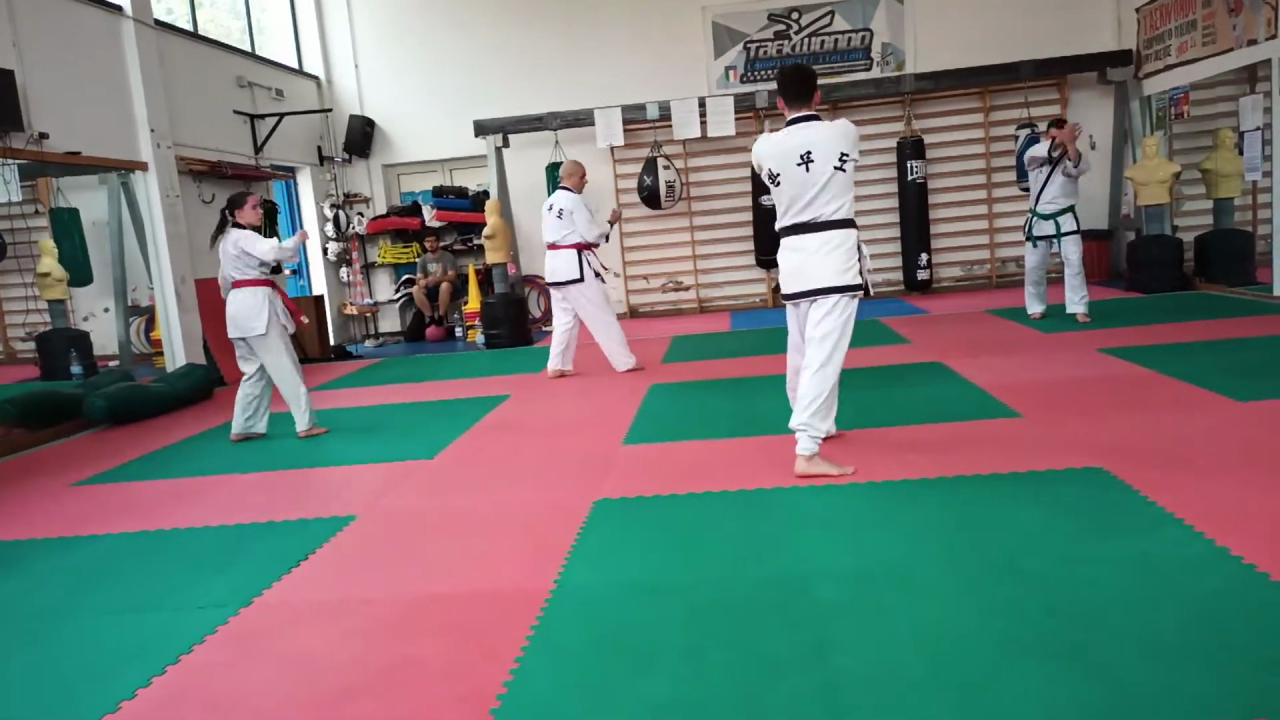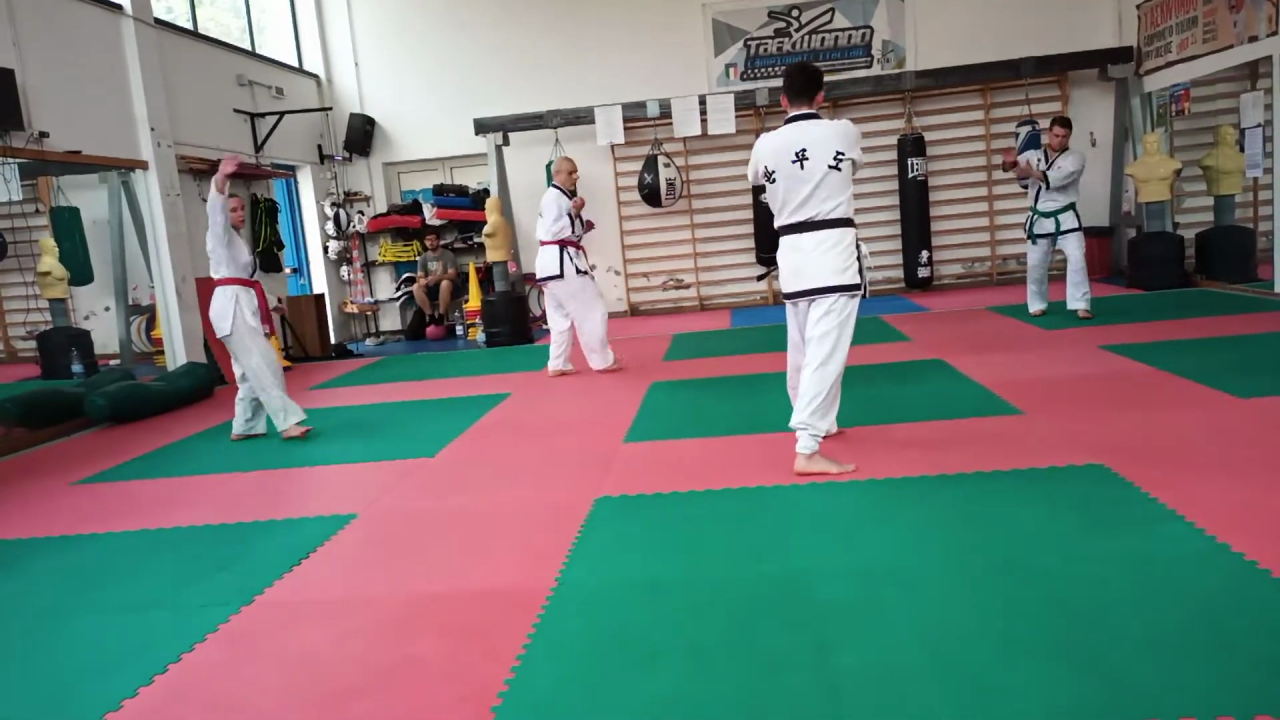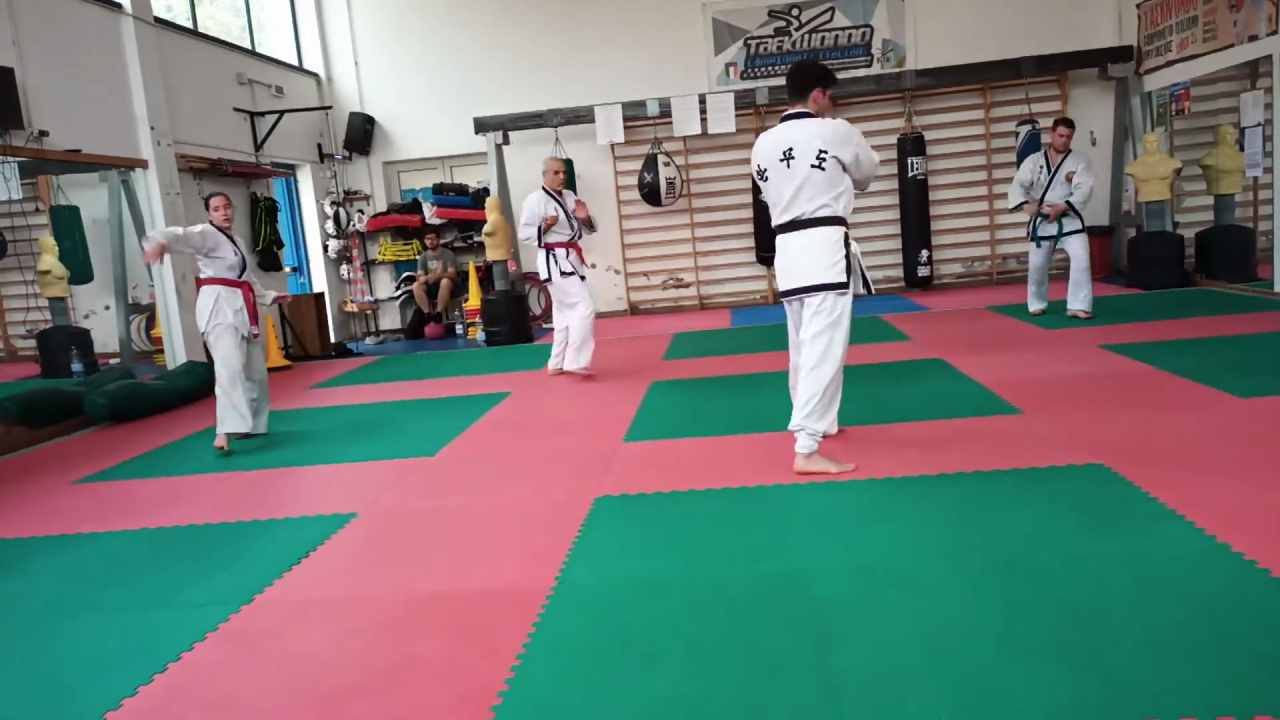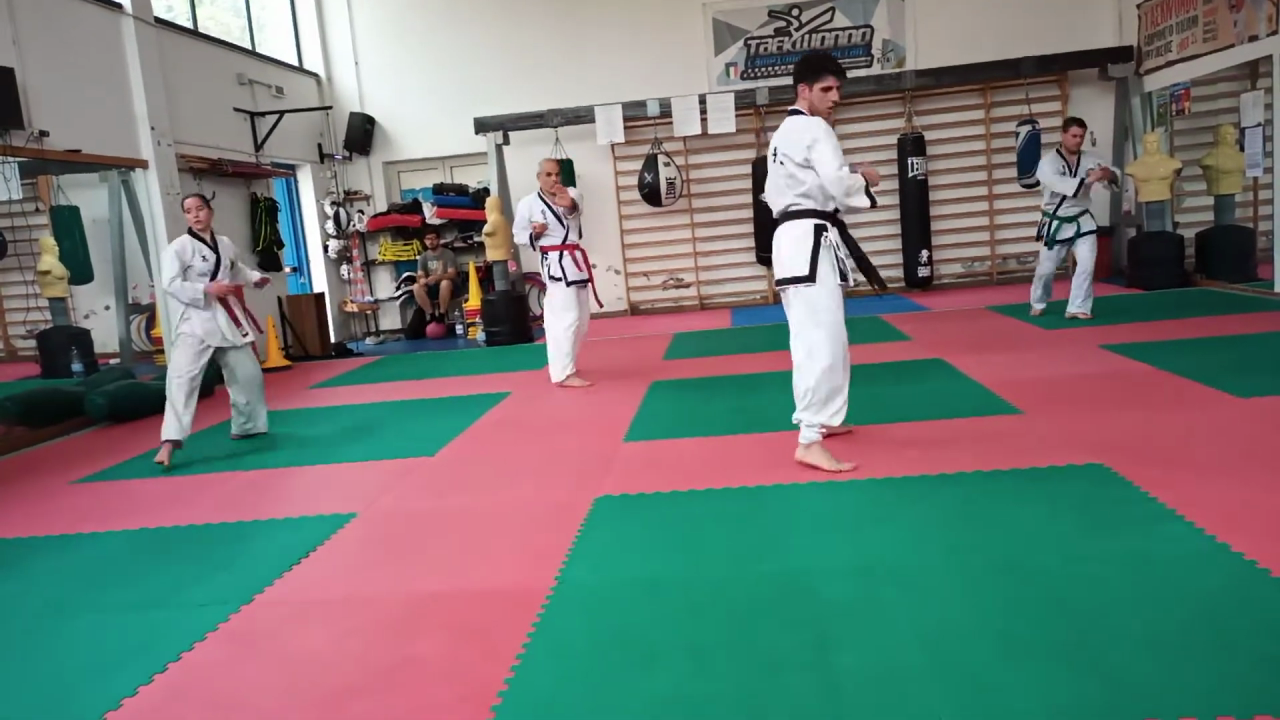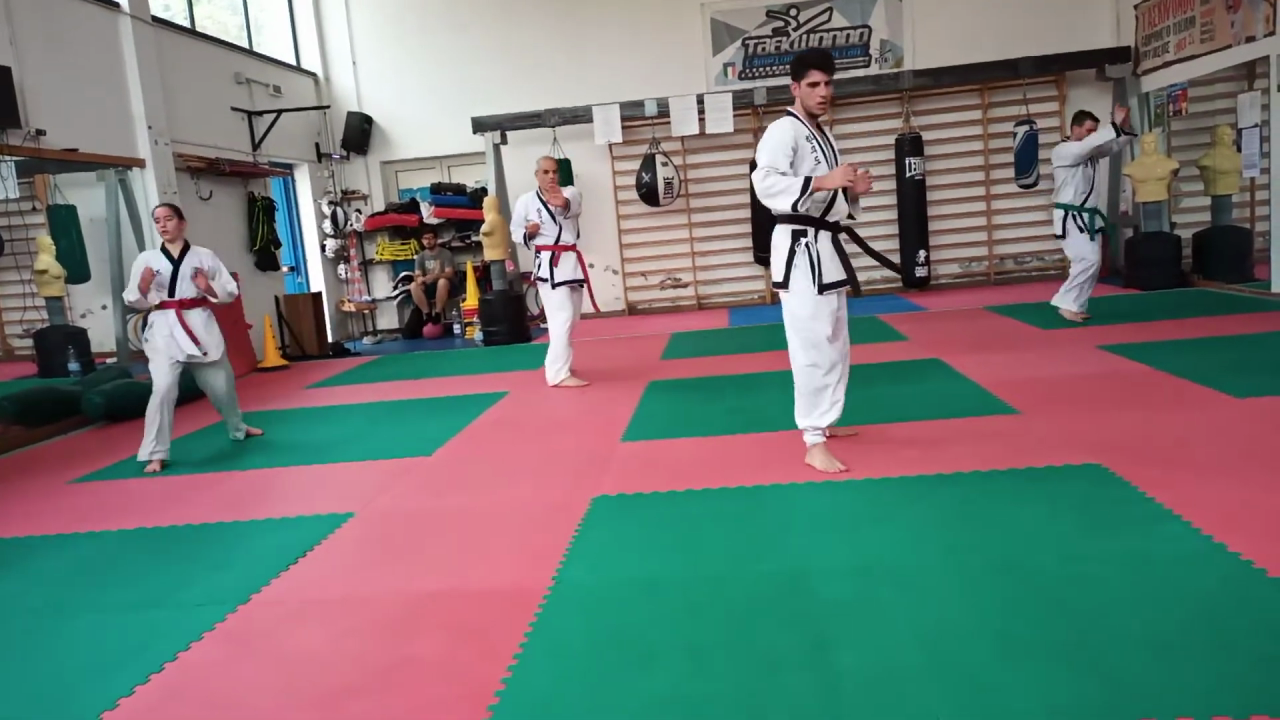
dt=0.2s
person 1, frame 1
left shoulder: (765, 146)
right shoulder: (844, 132)
left wrist: (784, 125)
left hip: (794, 253)
right hip: (835, 249)
left knee: (803, 348)
right knee: (826, 352)
left ankle: (812, 424)
right ankle: (807, 452)
person 1, frame 2
left shoulder: (764, 145)
right shoulder: (844, 132)
left hip: (792, 251)
right hip: (833, 248)
left knee: (804, 346)
right knee: (826, 351)
left ankle: (813, 422)
right ankle: (807, 451)
person 1, frame 3
left shoulder: (763, 143)
right shoulder: (835, 130)
right elbow: (867, 169)
left hip: (789, 248)
right hip: (824, 247)
left knee: (806, 344)
right knee: (824, 349)
left ankle: (813, 422)
right ankle: (807, 450)
person 1, frame 4
left shoulder: (785, 133)
right shoulder: (811, 129)
left elbow: (773, 194)
right elbow: (838, 182)
left wrist: (852, 183)
right wrist: (863, 180)
left hip: (803, 242)
right hip: (809, 243)
left knee: (815, 340)
right knee: (823, 343)
left ankle: (818, 419)
right ankle: (810, 441)
person 1, frame 5
left shoulder: (823, 135)
right shoulder: (783, 131)
right elbow: (767, 182)
left wrist: (853, 187)
right wrist: (821, 183)
left hip: (826, 247)
right hip: (799, 249)
left knee: (834, 343)
right knee: (813, 347)
left ankle: (822, 420)
right ankle: (814, 442)
person 2, frame 1
left shoulder: (228, 238)
right shoulder: (245, 237)
left elbow: (226, 280)
right elbow: (271, 251)
left wrist: (231, 297)
right wrist: (297, 240)
left hip: (240, 308)
right hip: (256, 307)
left knee: (255, 372)
right knee: (285, 368)
left ankle: (243, 428)
right ankle: (306, 424)
person 2, frame 2
left shoulder: (234, 240)
right shoulder: (221, 235)
right elbow: (217, 211)
left wrist: (265, 307)
right wrist: (220, 180)
left hip: (241, 304)
right hip: (233, 309)
left knee: (251, 373)
right knee: (262, 367)
left ankle: (245, 426)
right ankle: (288, 422)
person 2, frame 3
left shoulder: (235, 242)
right shoulder: (207, 234)
right elbow: (179, 237)
left wrist: (269, 296)
right wrist: (159, 242)
left hip: (240, 309)
right hip: (218, 308)
left knee: (255, 371)
right knee: (230, 369)
left ankle: (247, 423)
right ankle: (225, 430)
person 2, frame 4
left shoulder: (224, 243)
right shoulder: (179, 246)
left elbow: (237, 270)
right elbow: (170, 283)
left wrist: (257, 279)
right wrist: (207, 290)
left hip: (226, 316)
right hip: (193, 318)
left knee: (248, 374)
right knee: (182, 377)
left ankle: (247, 424)
right ankle: (169, 442)
person 2, frame 5
left shoulder: (203, 255)
right shoulder: (146, 259)
left elbow: (229, 290)
right elbow: (134, 300)
left wrist: (210, 288)
right wrist: (142, 289)
left hip: (199, 328)
right hip: (163, 331)
left knee: (221, 386)
right knee: (163, 389)
left ankle: (238, 428)
right ankle: (156, 452)
person 3, frame 1
left shoulder: (550, 201)
right shoulder: (575, 201)
right elbow: (591, 235)
left wrist: (587, 241)
right wrist: (611, 222)
left hip: (556, 262)
right hip: (574, 264)
left knee: (564, 317)
right knee: (600, 315)
left ankle: (557, 365)
right ankle: (624, 362)
person 3, frame 2
left shoulder: (564, 196)
right shoulder: (554, 197)
right elbow: (556, 229)
left wrist: (583, 227)
right wrist: (574, 213)
left hip: (557, 261)
right hip: (561, 261)
left knee: (561, 316)
right knee: (593, 308)
left ankle: (558, 364)
right ankle: (601, 360)
person 3, frame 3
left shoulder: (568, 196)
right shoulder: (536, 199)
left elbow: (587, 228)
right elbow: (524, 232)
left wrist: (585, 218)
right wrist: (544, 226)
left hip: (569, 259)
right hip: (555, 261)
left knee: (566, 314)
right knee: (583, 309)
left ankle: (558, 363)
right ankle: (575, 361)
person 3, frame 4
left shoulder: (570, 194)
right shoulder: (528, 203)
left elbow: (576, 207)
right elbow: (518, 234)
left wrist: (569, 203)
right wrist: (534, 233)
left hip: (575, 260)
right hip: (554, 264)
left knee: (579, 318)
right knee: (565, 318)
left ankle: (561, 365)
right ankle: (562, 373)
person 3, frame 5
left shoulder: (569, 192)
right shoulder: (526, 201)
left elbow: (571, 208)
right elbow: (516, 232)
left wrist: (562, 202)
right wrist: (529, 232)
left hip: (571, 260)
right hip: (547, 263)
left knee: (570, 317)
right knee: (561, 317)
left ankle: (558, 362)
right ankle: (560, 374)
person 4, frame 1
left shoulder: (1075, 158)
right shoulder: (1038, 156)
left elbow: (1078, 167)
right elbow: (1035, 153)
left wrist: (1070, 146)
right wrist: (1058, 144)
left hip: (1065, 221)
right hip: (1038, 221)
left knee: (1074, 264)
right knee: (1034, 267)
left ankle: (1079, 309)
right ankle: (1037, 308)
person 4, frame 2
left shoulder: (1076, 157)
right shoulder: (1034, 156)
left elbow: (1062, 175)
right elbow: (1016, 164)
left wrist: (1033, 174)
right wrist: (1009, 161)
left hip: (1065, 219)
right hip: (1039, 220)
left knee: (1077, 260)
right knee: (1036, 266)
left ankle: (1080, 305)
right ankle: (1038, 305)
person 4, frame 3
left shoulder: (1079, 161)
right shoulder: (1034, 161)
left elbow: (1084, 188)
right elbow: (1017, 185)
left wrist: (1064, 207)
right wrist: (1024, 204)
left hip: (1069, 221)
right hip: (1041, 223)
left knee: (1081, 261)
right knee: (1037, 267)
left ankle: (1079, 306)
right ankle: (1037, 303)
person 4, frame 4
left shoulder: (1087, 160)
right shoulder: (1049, 161)
left elbow: (1113, 178)
right elbow: (1054, 183)
left wrist: (1109, 175)
right wrist: (1087, 180)
left hip: (1082, 222)
right hip: (1055, 224)
left knee: (1086, 265)
right knee: (1046, 268)
left ankle: (1077, 307)
right ankle: (1038, 303)
person 4, frame 5
left shoulder: (1089, 150)
right shoulder: (1063, 151)
left elbow: (1115, 144)
right elbow: (1096, 140)
left wrist: (1123, 124)
right wrist: (1115, 124)
left hip: (1088, 216)
right hip: (1071, 218)
left knee: (1090, 262)
right knee: (1089, 260)
left ankle: (1076, 306)
right ankle: (1067, 303)
